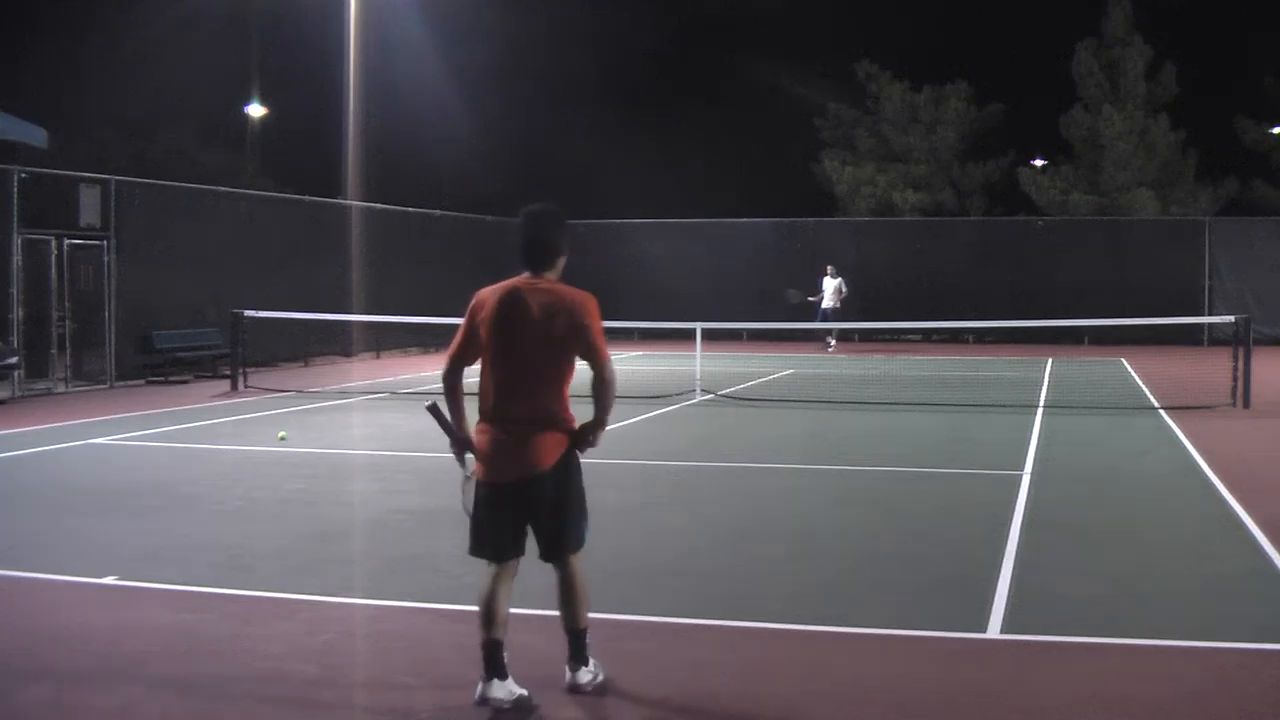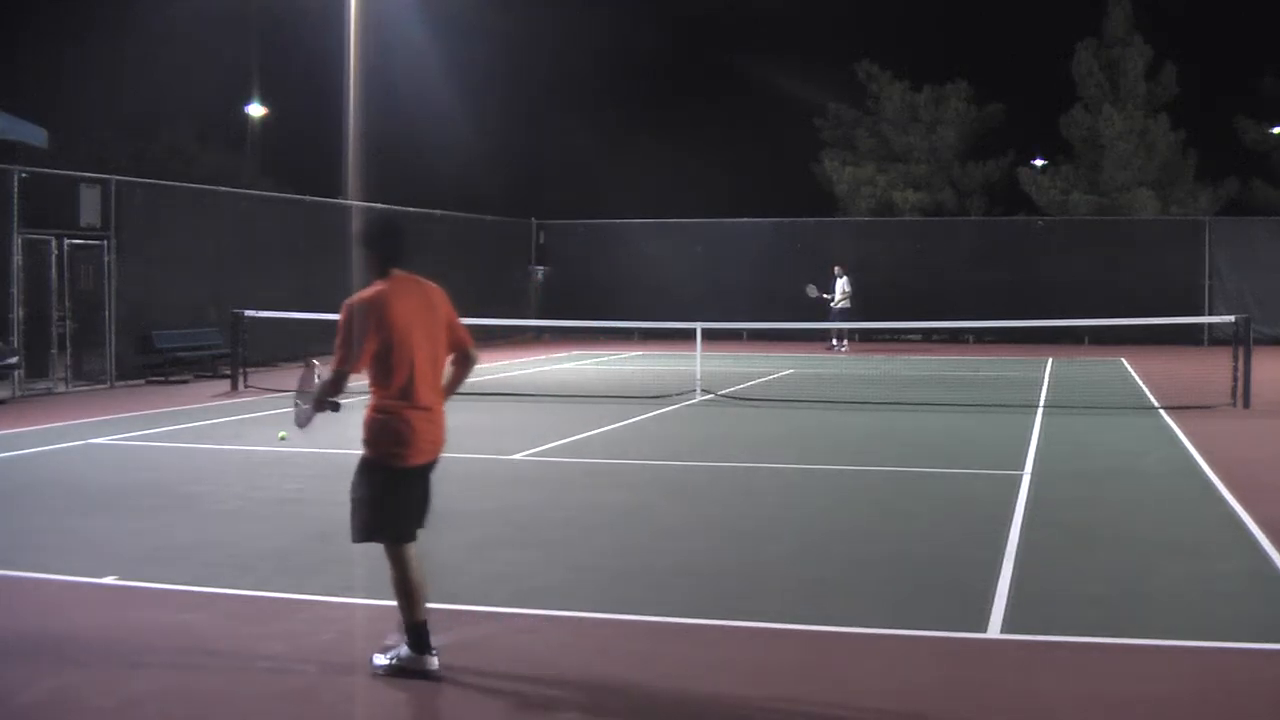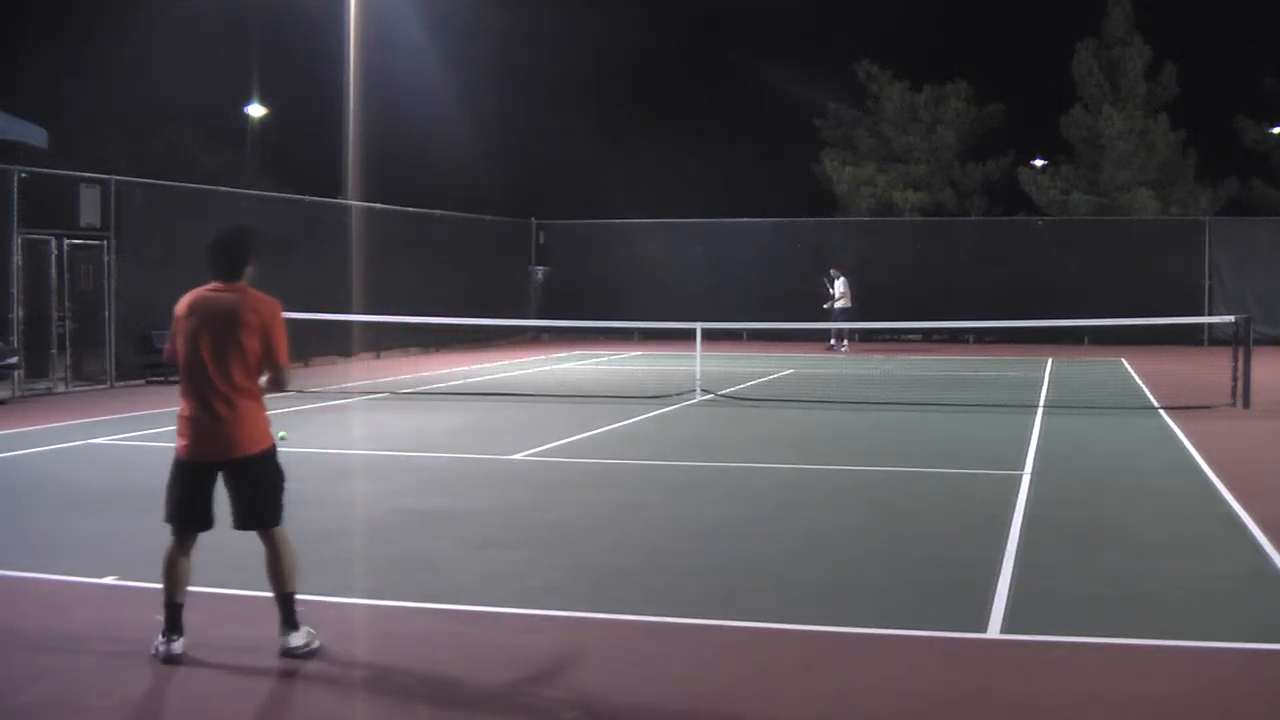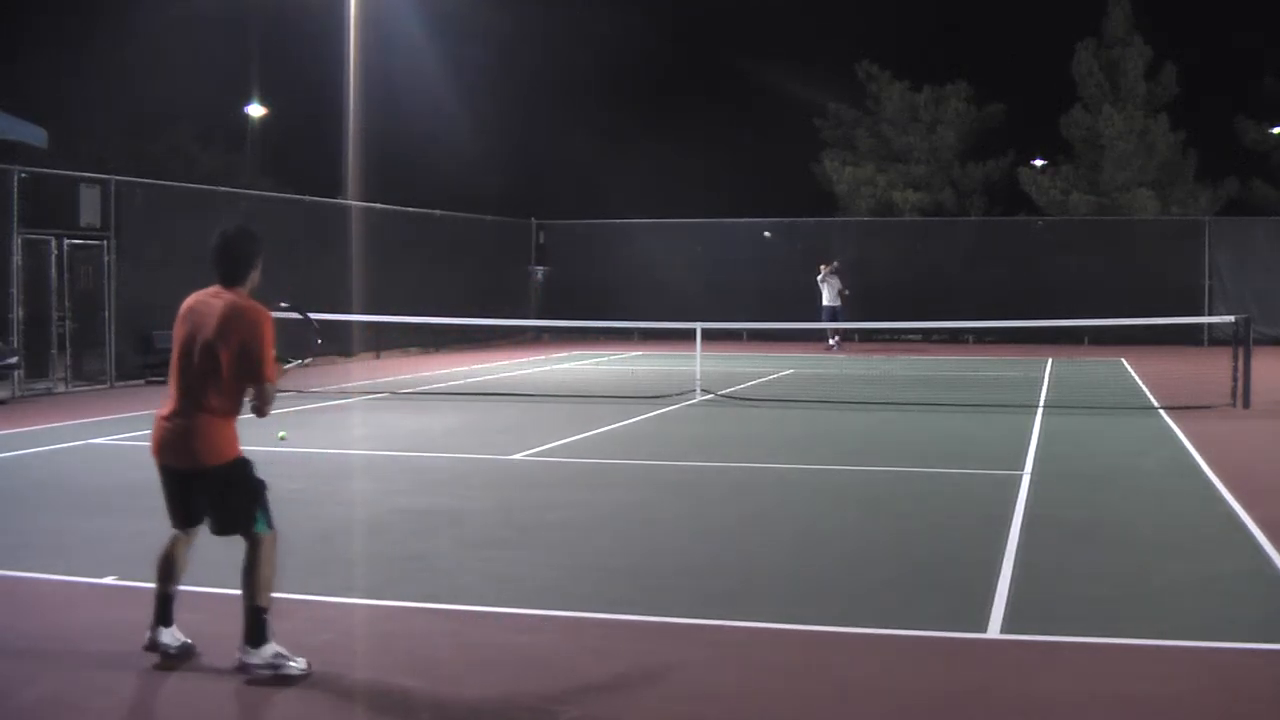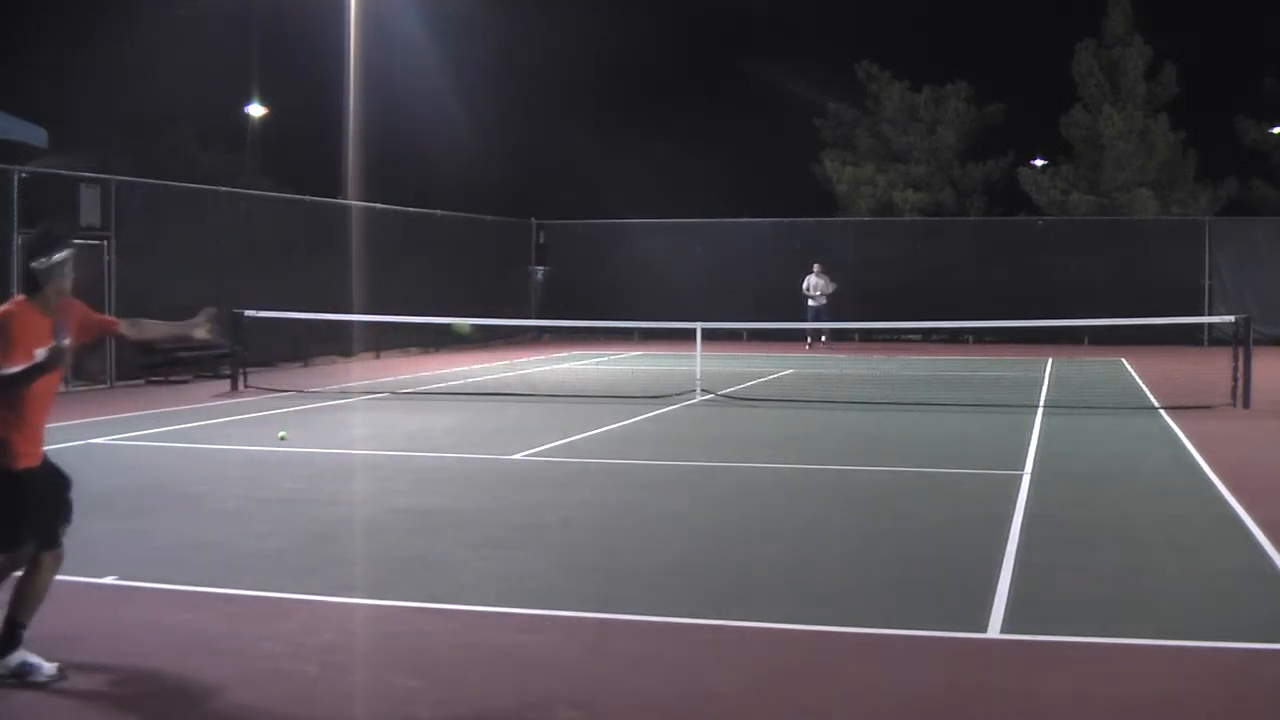
dt=1s
person 1, frame 1
left shoulder: (486, 300)
right shoulder: (577, 304)
left elbow: (451, 372)
right elbow: (604, 377)
left wrist: (461, 428)
right wrist: (596, 426)
left hip: (494, 452)
right hip: (550, 450)
left knee: (502, 566)
right knee: (567, 559)
left ankle: (494, 677)
right ankle: (580, 665)
person 1, frame 2
left shoulder: (363, 305)
right shoulder: (434, 294)
left elbow: (338, 380)
right elbow: (467, 357)
left wrist: (316, 401)
left hip: (392, 440)
right hip: (430, 435)
left knee: (397, 545)
right knee: (405, 536)
left ankle: (419, 650)
right ankle: (415, 637)
person 1, frame 3
left shoulder: (185, 306)
right shoulder: (263, 307)
left elbow: (177, 365)
right elbow: (278, 377)
left hip: (195, 439)
right hip: (248, 438)
left knee: (182, 537)
right knee: (272, 531)
left ankle: (171, 635)
right ankle: (292, 630)
person 1, frame 4
left shoulder: (190, 305)
right shoulder: (254, 317)
right elbow: (263, 395)
right wrist: (260, 403)
left hip: (168, 437)
right hip: (212, 445)
left knee: (184, 530)
right knee: (263, 537)
left ankle: (162, 629)
right ankle: (256, 647)
person 1, frame 5
left shoulder: (68, 312)
left elbow: (126, 329)
left wrist: (183, 331)
right wrist: (42, 363)
left knee: (56, 514)
right knee: (47, 552)
